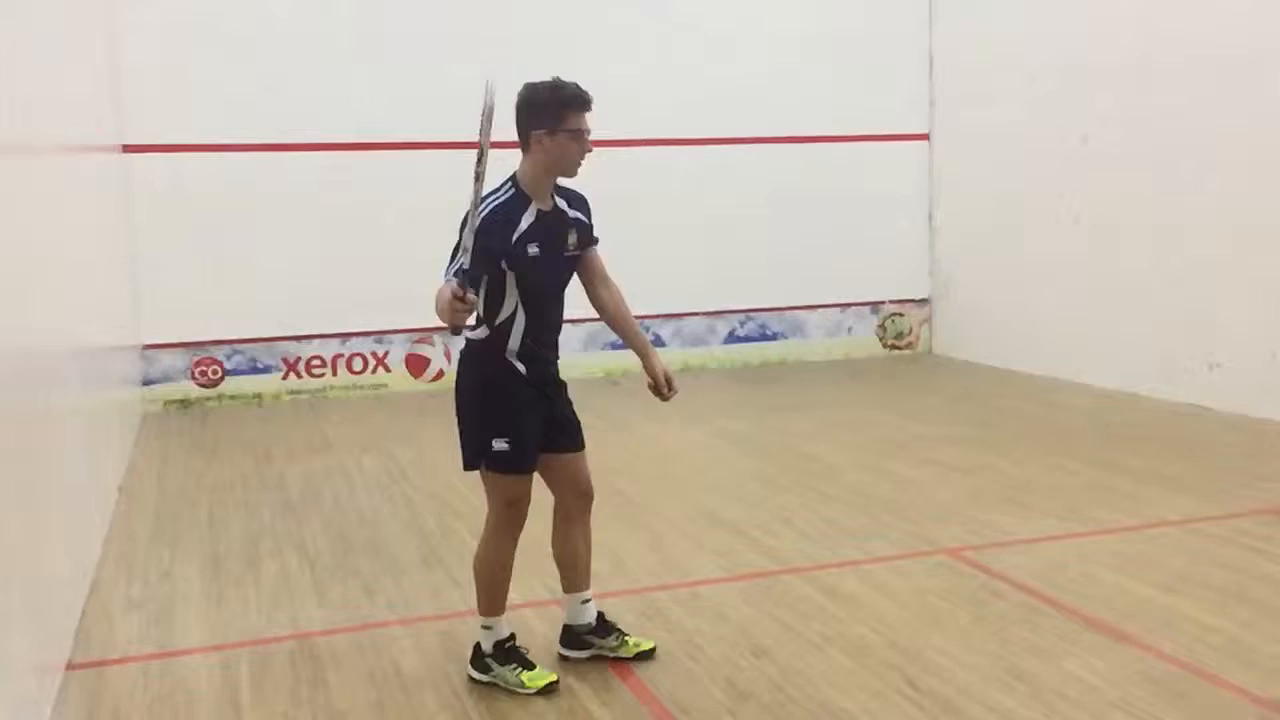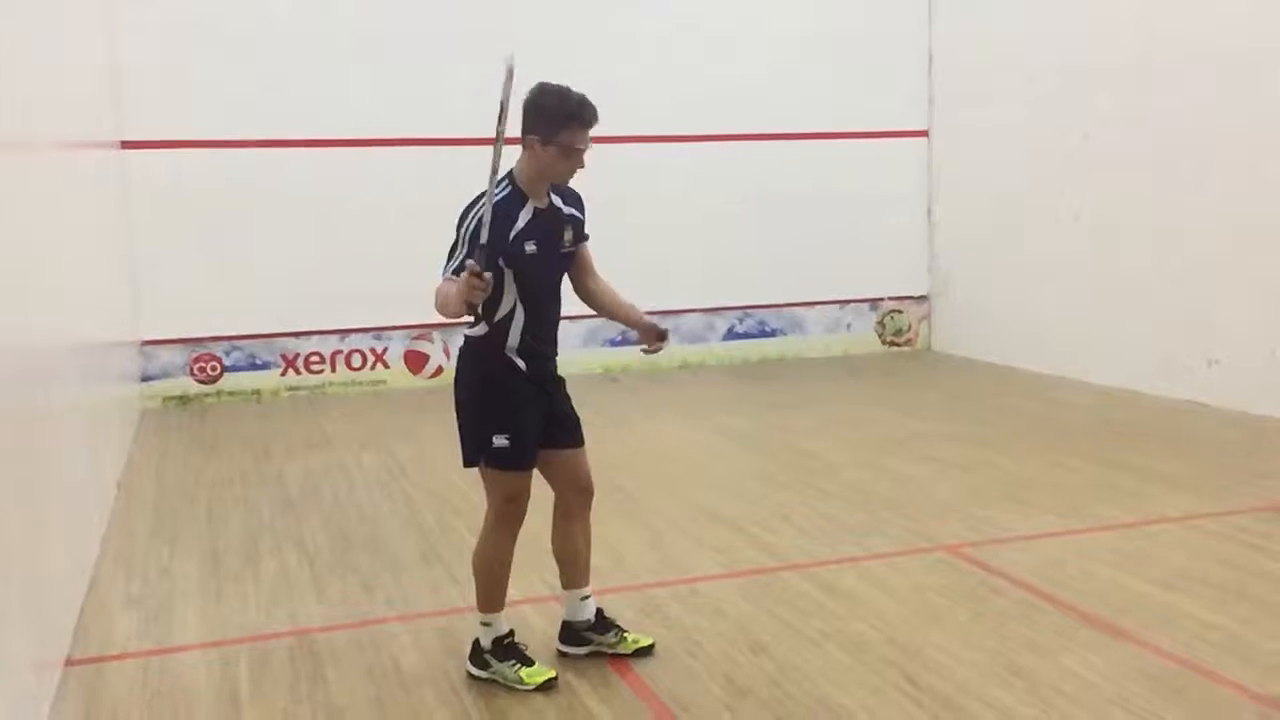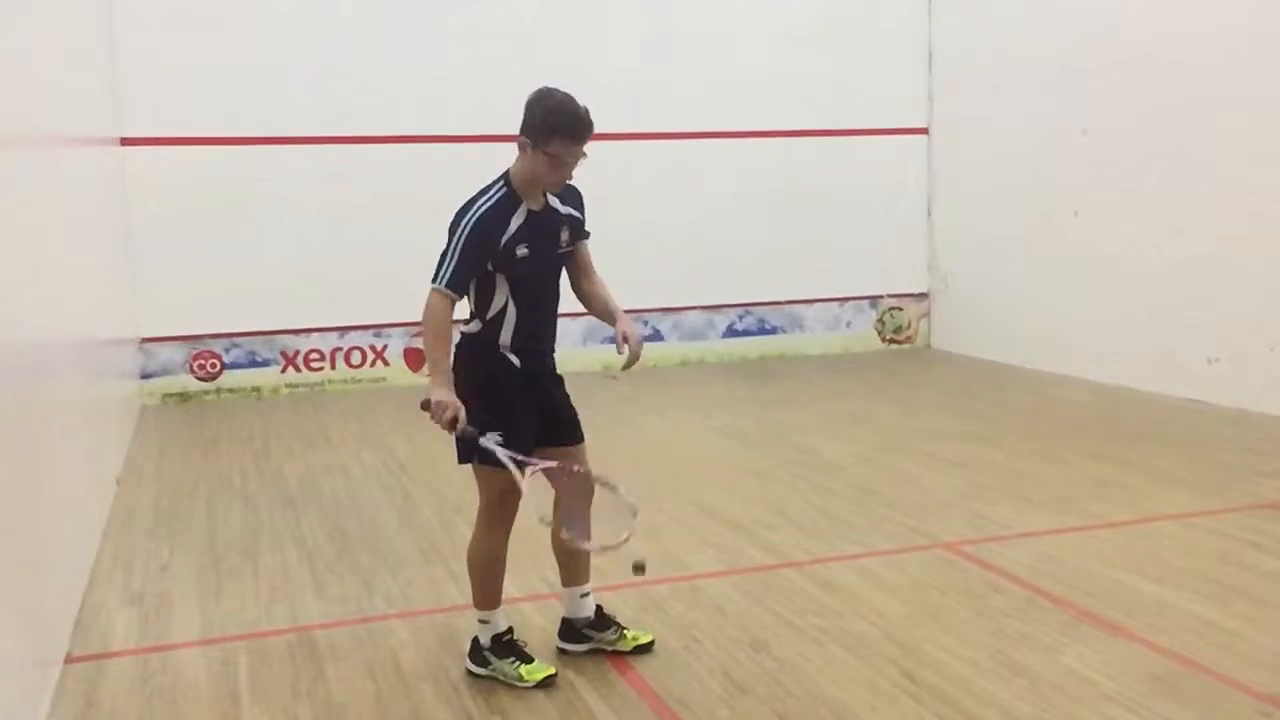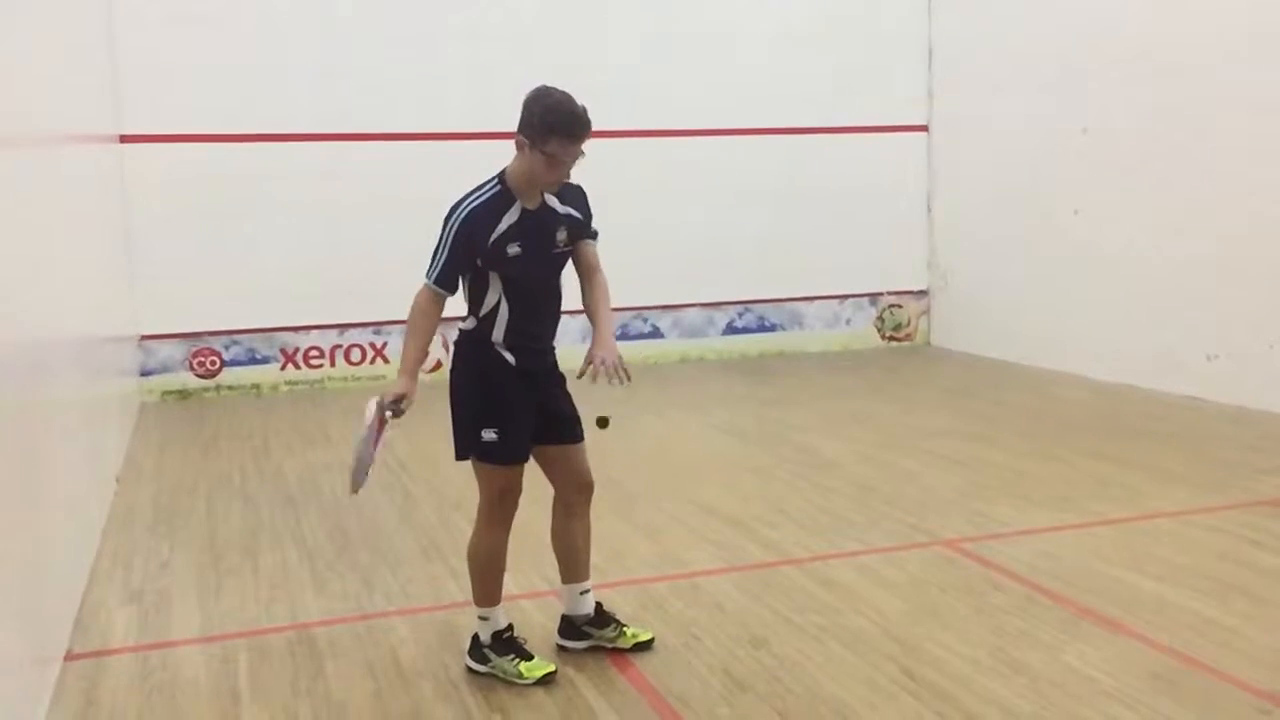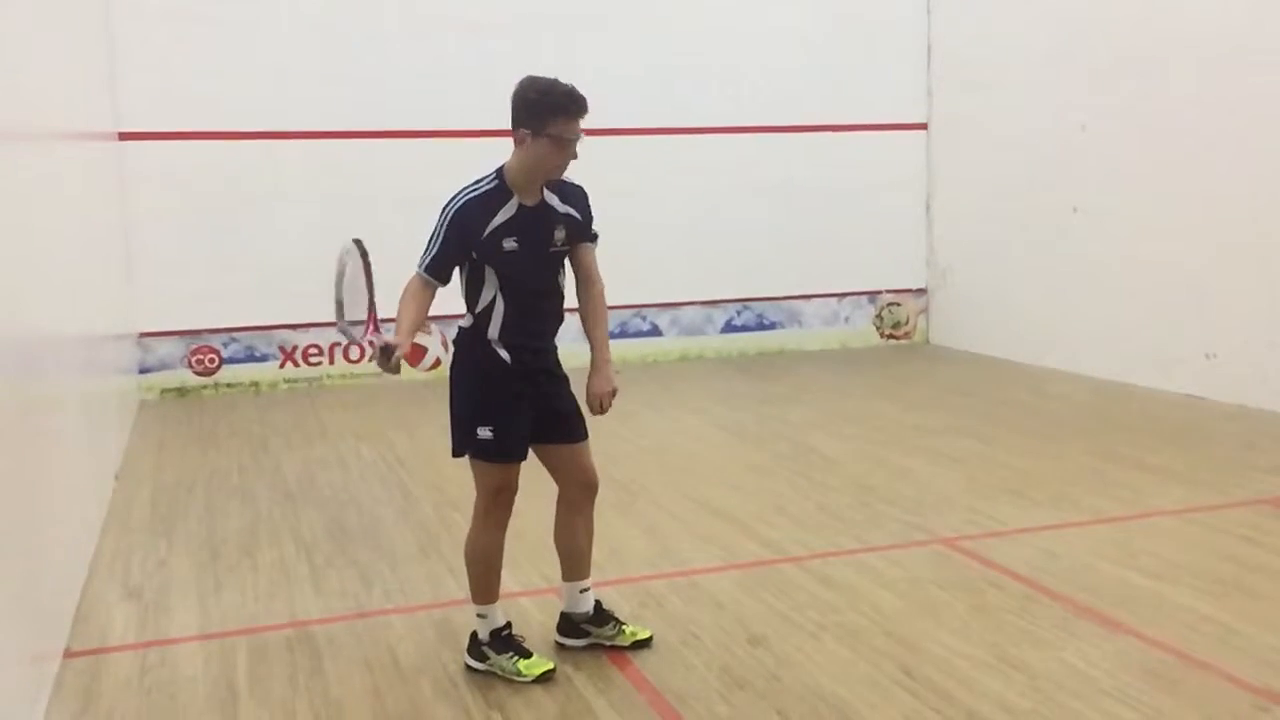
dt=0.3s
person 1, frame 1
left shoulder: (575, 208)
right shoulder: (495, 216)
left elbow: (601, 288)
right elbow: (452, 293)
left wrist: (647, 356)
right wrist: (452, 309)
left hip: (543, 376)
right hip: (496, 381)
left knee: (577, 493)
right knee: (508, 512)
left ankle: (583, 624)
right ankle: (492, 648)
person 1, frame 2
left shoulder: (569, 205)
right shoulder: (489, 212)
left elbow: (586, 280)
right elbow: (446, 292)
left wrist: (637, 321)
right wrist: (461, 299)
left hip: (542, 372)
right hip: (495, 377)
left knee: (577, 489)
right knee: (508, 508)
left ankle: (582, 621)
right ankle: (491, 644)
person 1, frame 3
left shoulder: (568, 203)
right shoulder: (481, 217)
left elbow: (583, 274)
right elbow: (439, 302)
left wrist: (618, 316)
right wrist: (441, 384)
left hip: (540, 370)
right hip: (490, 377)
right knee: (500, 504)
left ankle: (580, 618)
right ankle: (489, 642)
person 1, frame 4
left shoulder: (571, 201)
right shoulder: (475, 215)
left elbow: (591, 274)
right elbow: (432, 296)
left wrist: (604, 336)
right wrist: (408, 374)
left hip: (541, 367)
right hip: (489, 373)
left knee: (577, 484)
right knee: (500, 502)
left ankle: (581, 615)
right ankle: (490, 639)
person 1, frame 5
left shoulder: (572, 201)
right shoulder: (471, 208)
left elbow: (588, 283)
right elbow: (424, 280)
left wrist: (602, 364)
right wrist: (403, 334)
left hip: (543, 365)
right hip: (487, 371)
left knee: (581, 482)
right knee: (496, 501)
left ankle: (580, 612)
right ankle: (488, 636)
